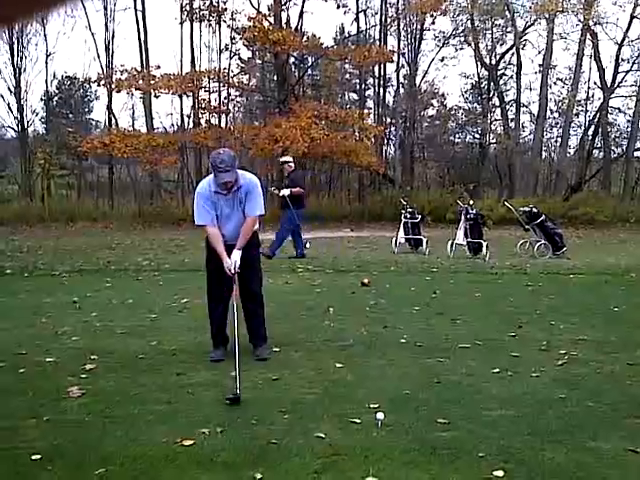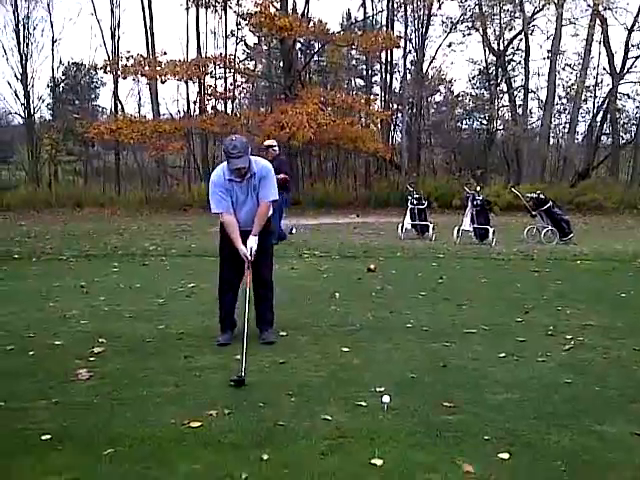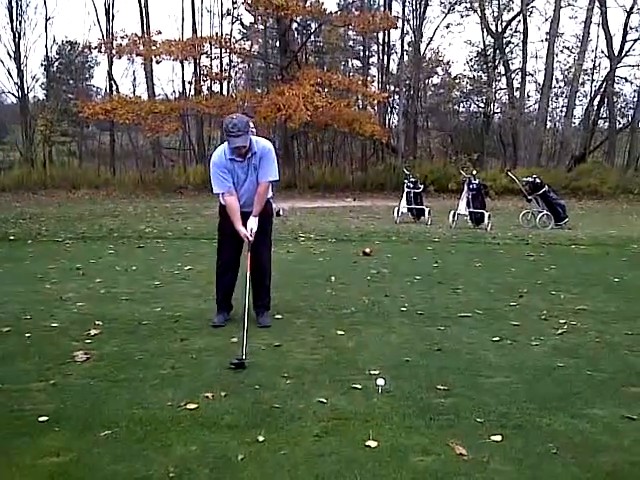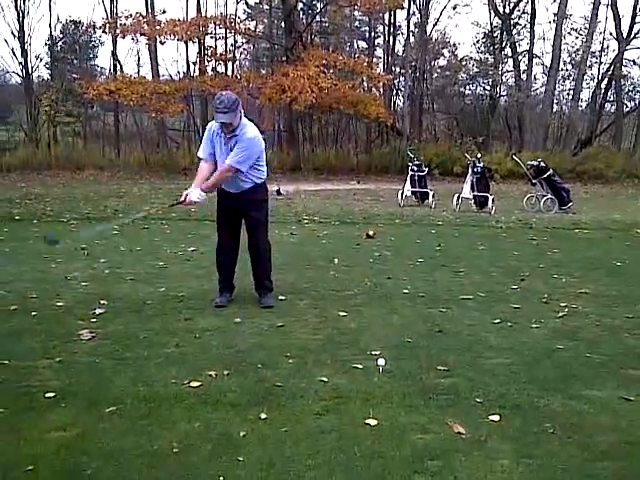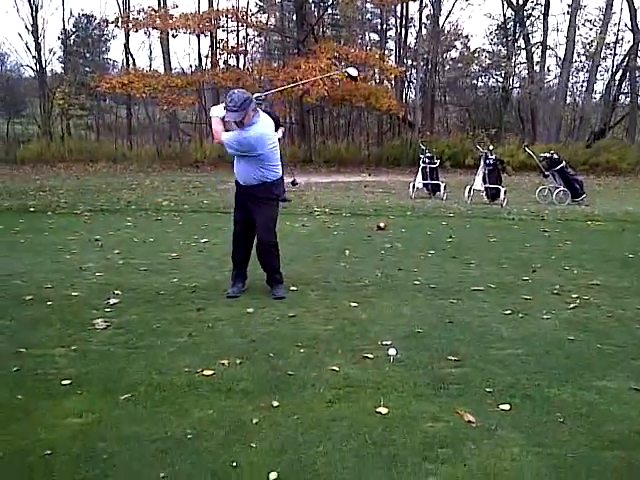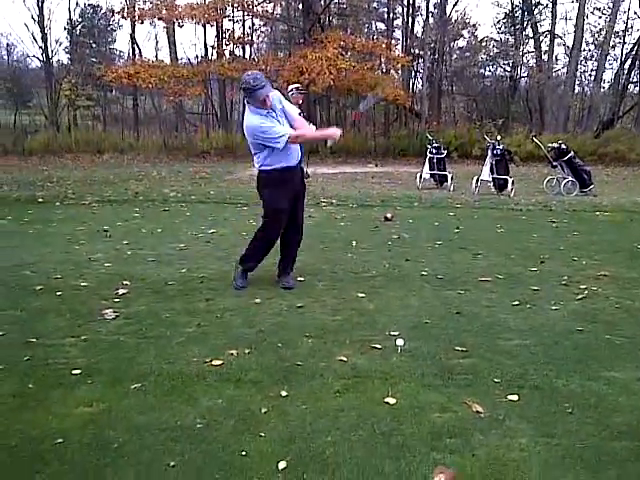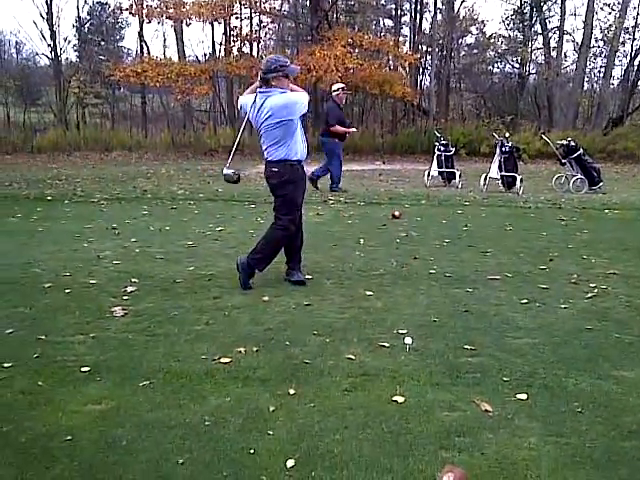
dt=0.5s
person 1, frame 1
left shoulder: (251, 182)
right shoulder: (203, 189)
left elbow: (251, 219)
right elbow: (210, 227)
left wrist: (238, 250)
right wrist: (224, 258)
left hip: (247, 243)
right hip: (217, 245)
left knee: (252, 293)
right knee: (217, 296)
left ankle: (259, 341)
right ankle: (219, 343)
person 1, frame 2
left shoulder: (264, 168)
right shoulder: (218, 177)
left elbow: (265, 204)
right elbow: (226, 215)
left wrist: (254, 236)
right wrist: (239, 245)
left hip: (261, 229)
right hip: (231, 231)
left knee: (263, 279)
right knee: (228, 280)
left ankle: (266, 326)
right ankle: (227, 327)
person 1, frame 3
left shoulder: (265, 148)
right shoulder: (219, 158)
left elbow: (264, 186)
right elbow: (229, 195)
left wrist: (254, 217)
right wrist: (239, 227)
left hip: (260, 211)
right hip: (230, 213)
left knee: (261, 262)
right knee: (226, 262)
left ankle: (262, 309)
right ankle: (223, 309)
person 1, frame 4
left shoulder: (250, 137)
right shoulder: (212, 129)
left elbow: (227, 170)
right elbow: (207, 162)
left wrist: (202, 190)
right wrist: (194, 188)
left hip: (253, 194)
right hip: (225, 193)
left knee: (259, 244)
right knee: (225, 245)
left ankle: (265, 290)
right ankle: (225, 289)
person 1, frame 5
left shoulder: (253, 135)
right shoulder: (252, 118)
left elbow: (221, 138)
right elbow: (236, 135)
left wrist: (215, 116)
right wrist: (224, 118)
left hip: (266, 191)
right hip: (244, 187)
left knee: (266, 238)
right knee: (241, 235)
left ankle: (276, 281)
right ankle: (239, 279)
person 1, frame 6
left shoulder: (275, 97)
right shoulder: (254, 122)
left elbow: (298, 122)
right elbow: (293, 137)
left wrist: (312, 131)
right wrist: (326, 133)
left hip: (294, 171)
right hip: (273, 178)
left knee: (294, 226)
right knee: (273, 226)
left ankle: (286, 271)
right ankle: (244, 267)
person 1, frame 7
left shoulder: (254, 101)
right shoulder: (288, 101)
left elbow: (241, 100)
right elbow: (304, 95)
left wrist: (258, 84)
right wrist: (286, 85)
left hip: (278, 168)
right hip: (288, 170)
left knee: (293, 219)
right knee: (285, 222)
left ankle: (294, 268)
right ankle: (250, 263)
